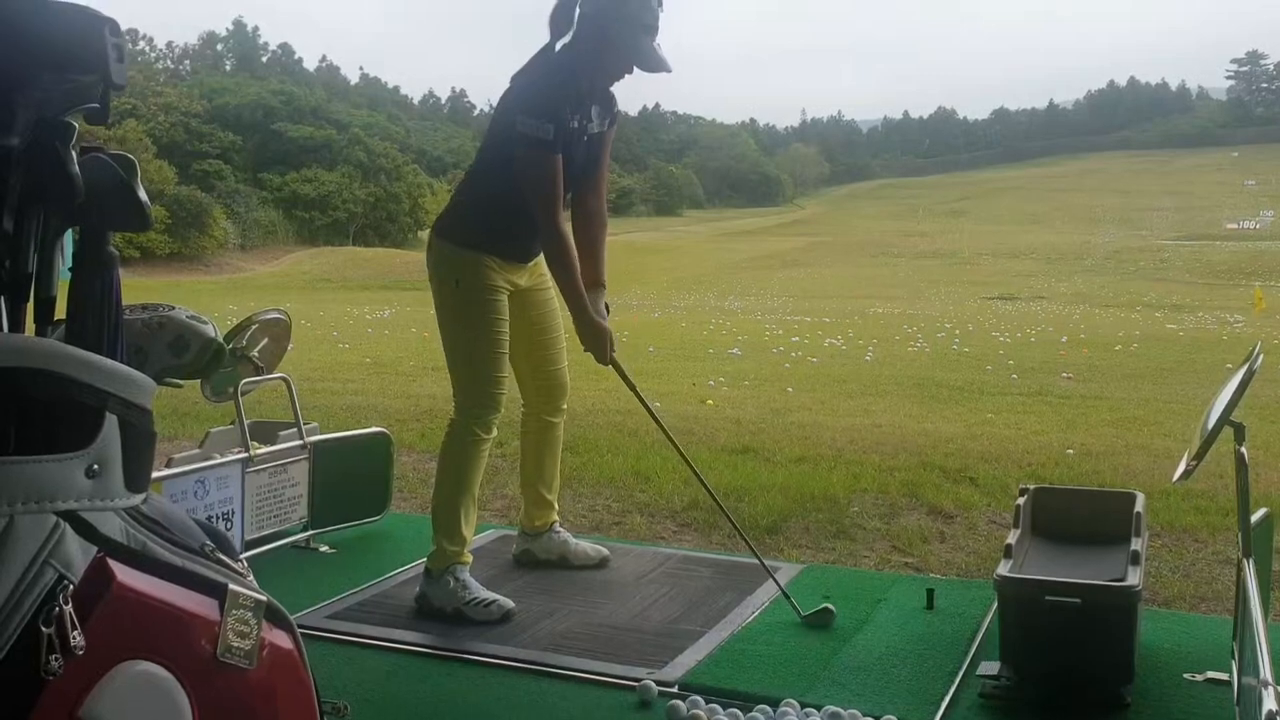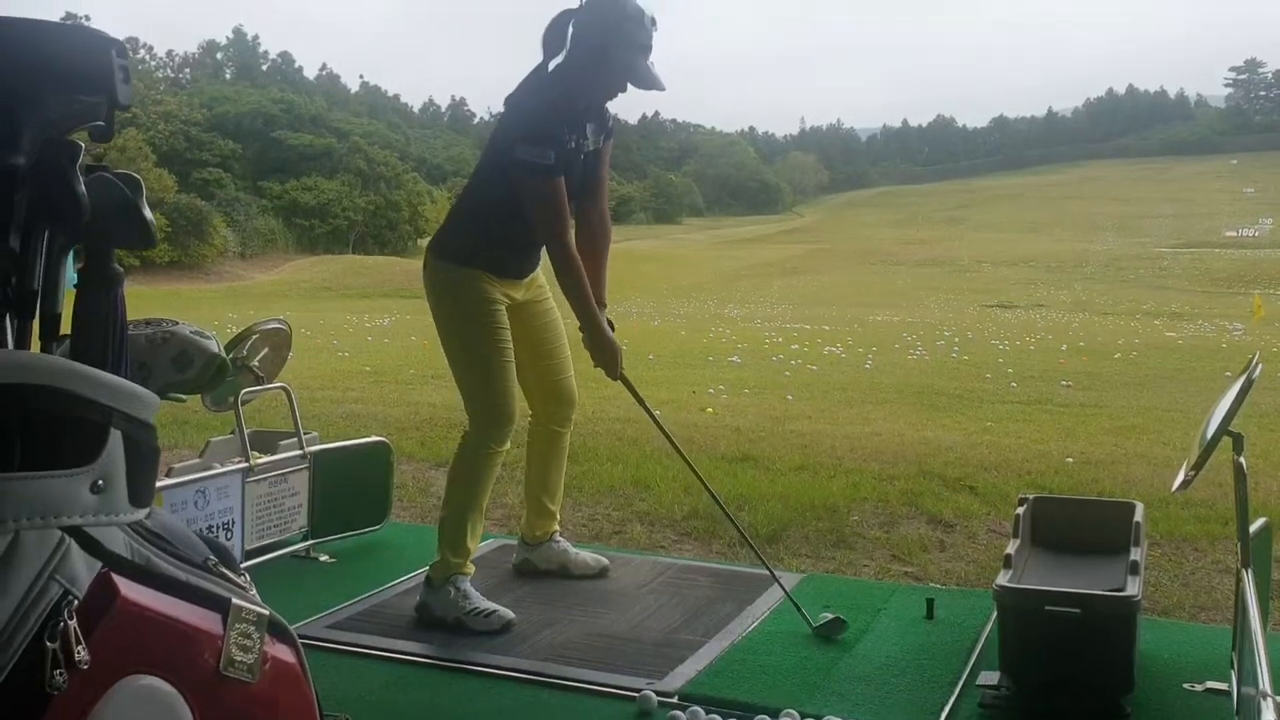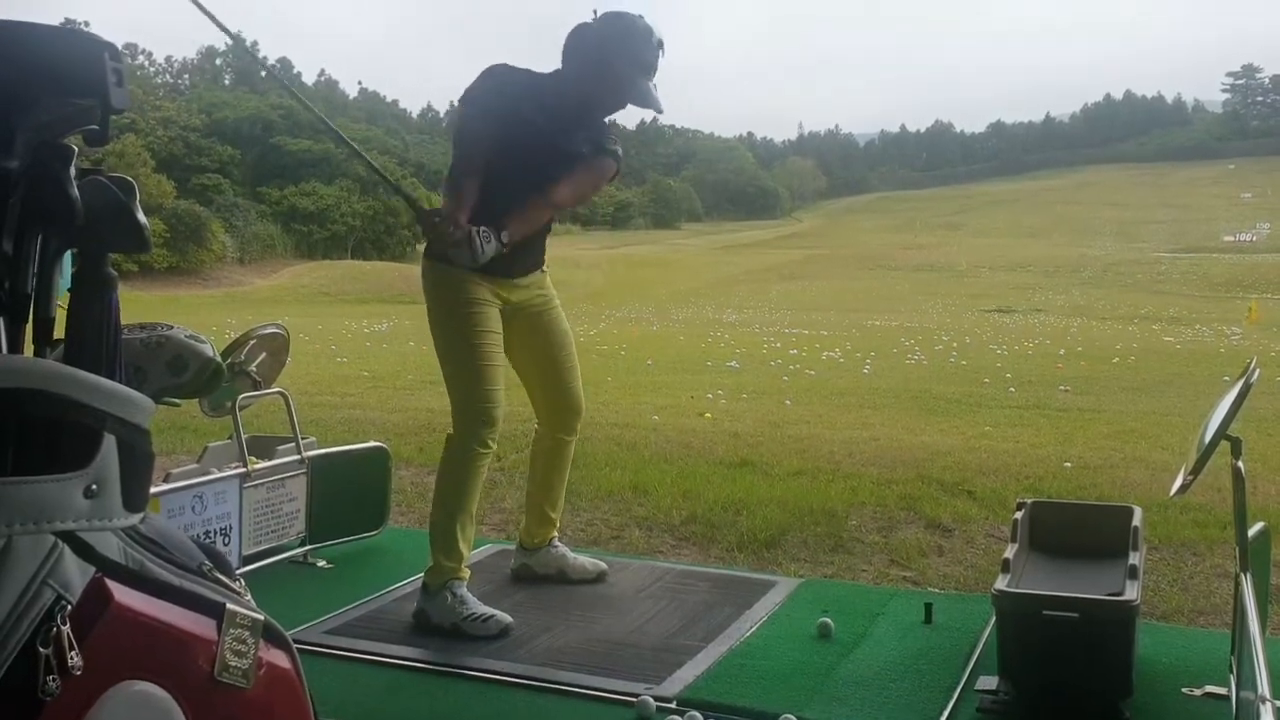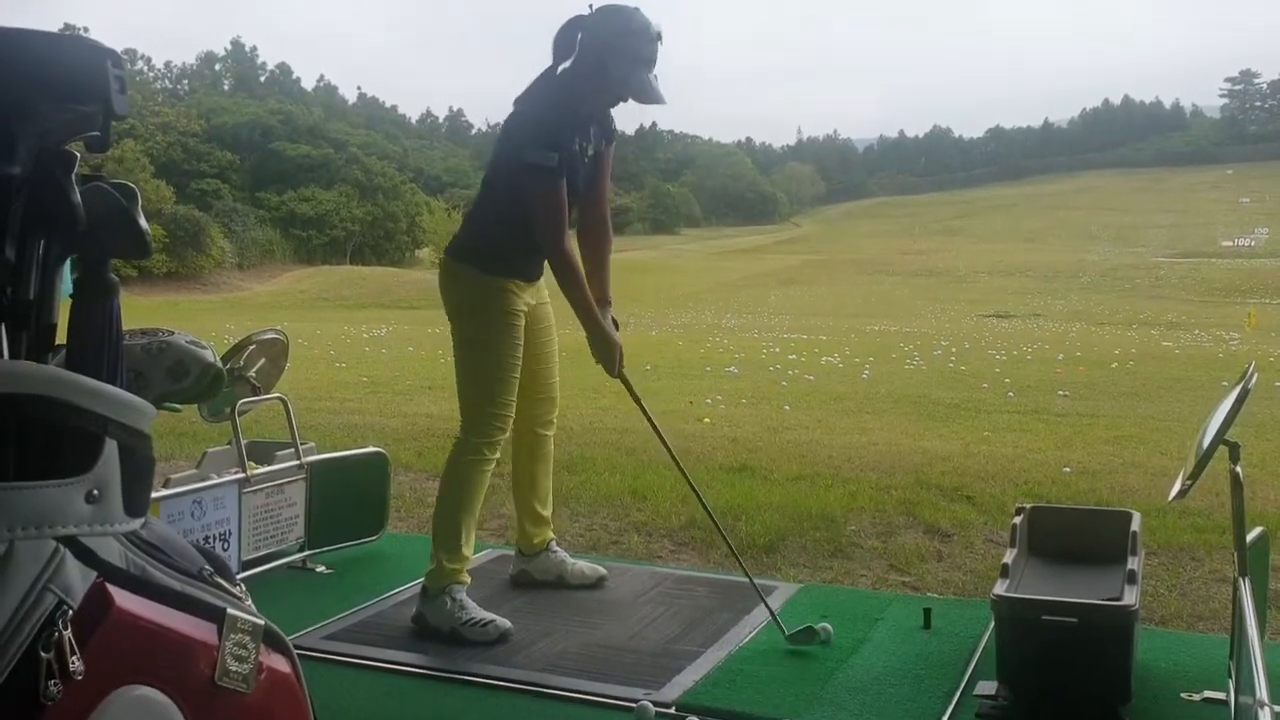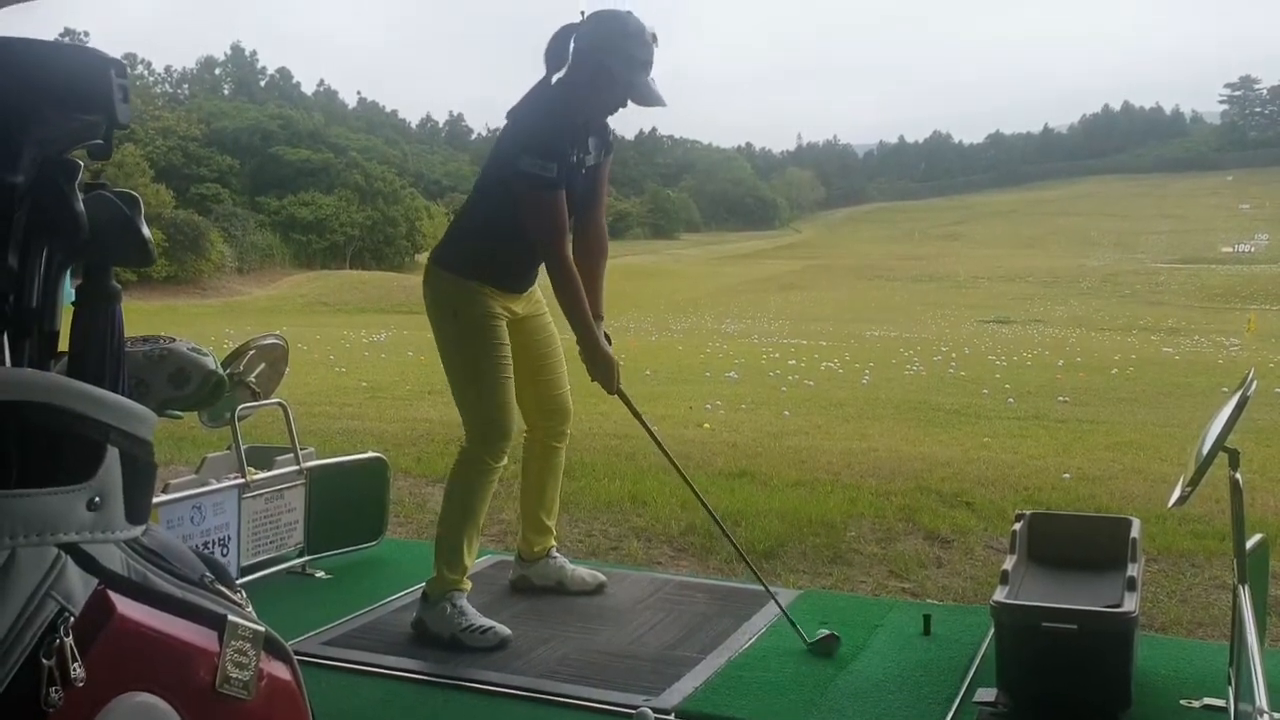
dt=1s
person 1, frame 1
left shoulder: (601, 104)
right shoulder: (539, 97)
left elbow: (590, 204)
right elbow: (549, 217)
left wrist: (597, 293)
right wrist: (583, 314)
left hip: (525, 258)
right hip: (470, 257)
left knee: (550, 394)
right knee: (481, 408)
left ankle: (539, 530)
right ankle: (444, 573)
person 1, frame 2
left shoulder: (595, 120)
right shoulder: (534, 121)
left elbow: (595, 219)
right elbow: (560, 237)
left wrist: (601, 310)
right wrist: (595, 330)
left hip: (522, 273)
right hip: (466, 273)
left knee: (559, 404)
right knee: (495, 420)
left ankle: (539, 539)
right ankle: (445, 582)
person 1, frame 3
left shoulder: (601, 146)
right shoulder: (502, 87)
left elbow: (552, 201)
right elbow: (467, 167)
left wrist: (490, 237)
right wrist: (453, 216)
left hip: (527, 278)
right hip: (460, 274)
left knee: (564, 411)
right knee: (479, 422)
left ankle: (538, 545)
right ankle: (442, 588)
person 1, frame 4
left shoulder: (596, 121)
right shoulder: (541, 123)
left elbow: (595, 222)
right elbow: (555, 239)
left wrist: (605, 308)
right wrist: (596, 327)
left hip: (523, 279)
right hip: (483, 278)
left knee: (540, 416)
right knee: (487, 428)
left ankle: (535, 549)
right ankle: (441, 591)
person 1, frame 5
left shoulder: (595, 133)
right shoulder: (537, 134)
left elbow: (592, 235)
right elbow: (558, 252)
left wrist: (598, 324)
right wrist: (592, 343)
left hip: (519, 287)
right hip: (466, 287)
left knee: (553, 418)
right knee: (492, 435)
left ankle: (536, 556)
right ankle: (442, 598)
